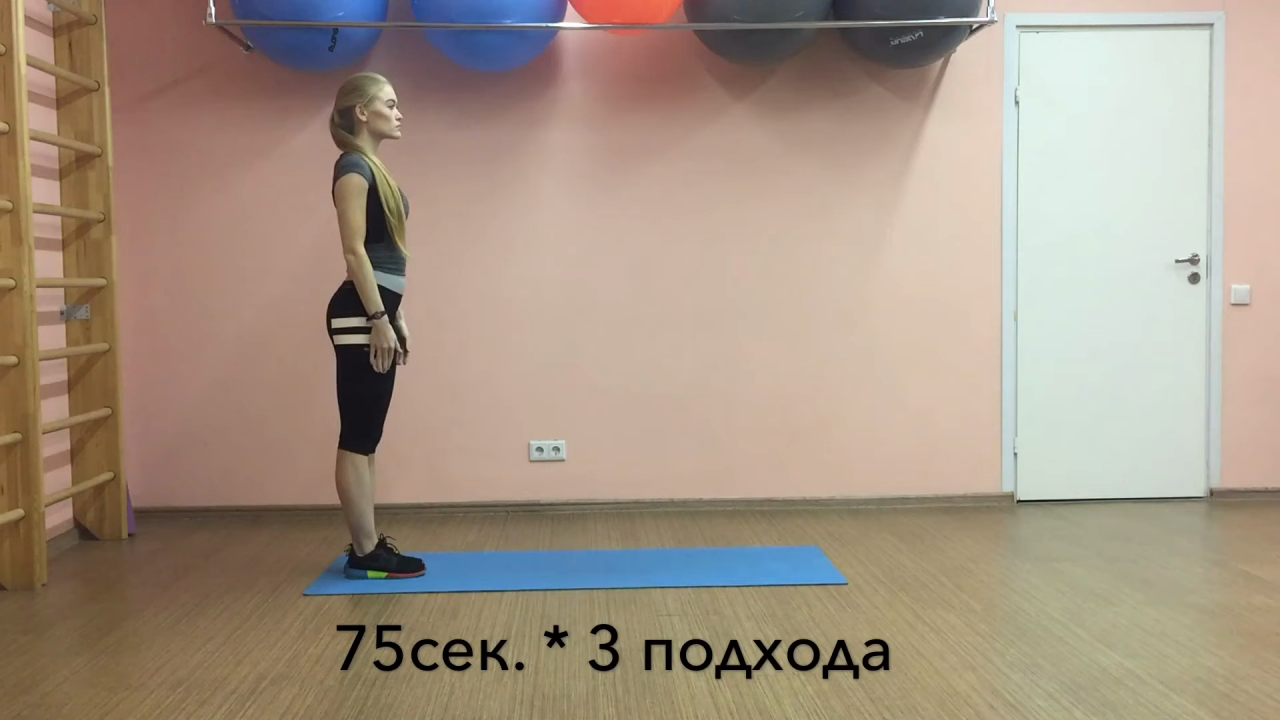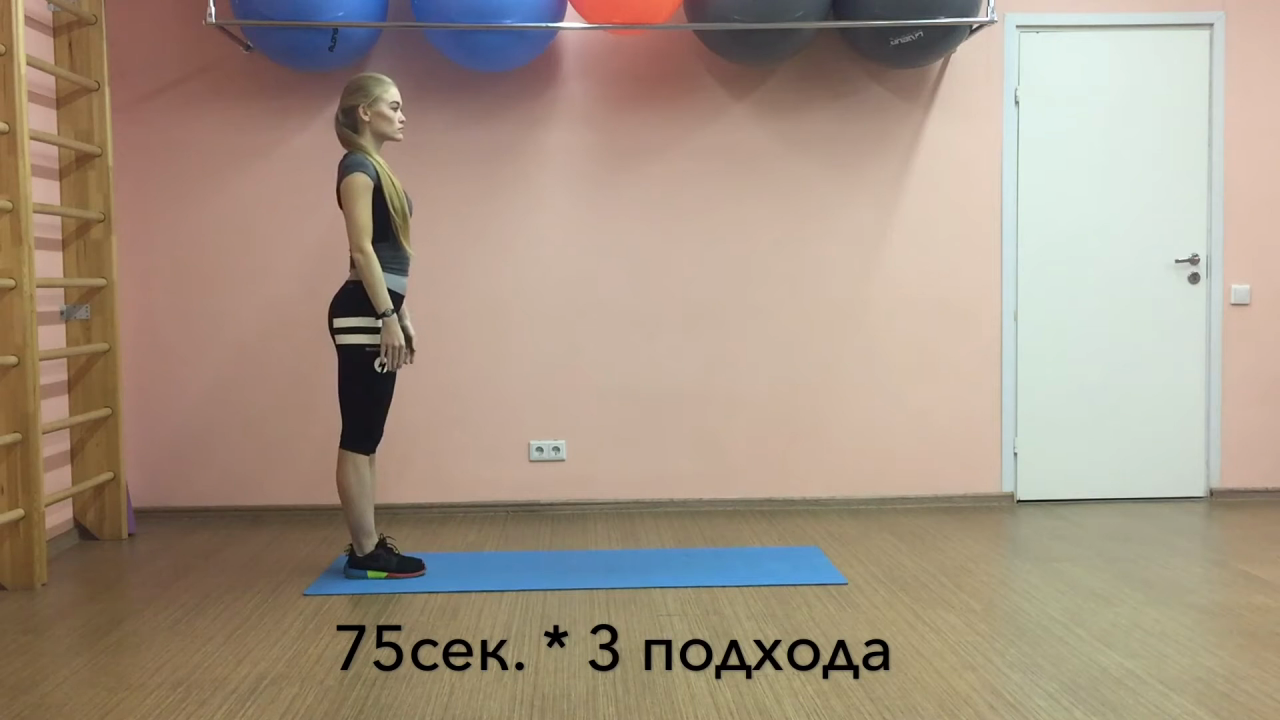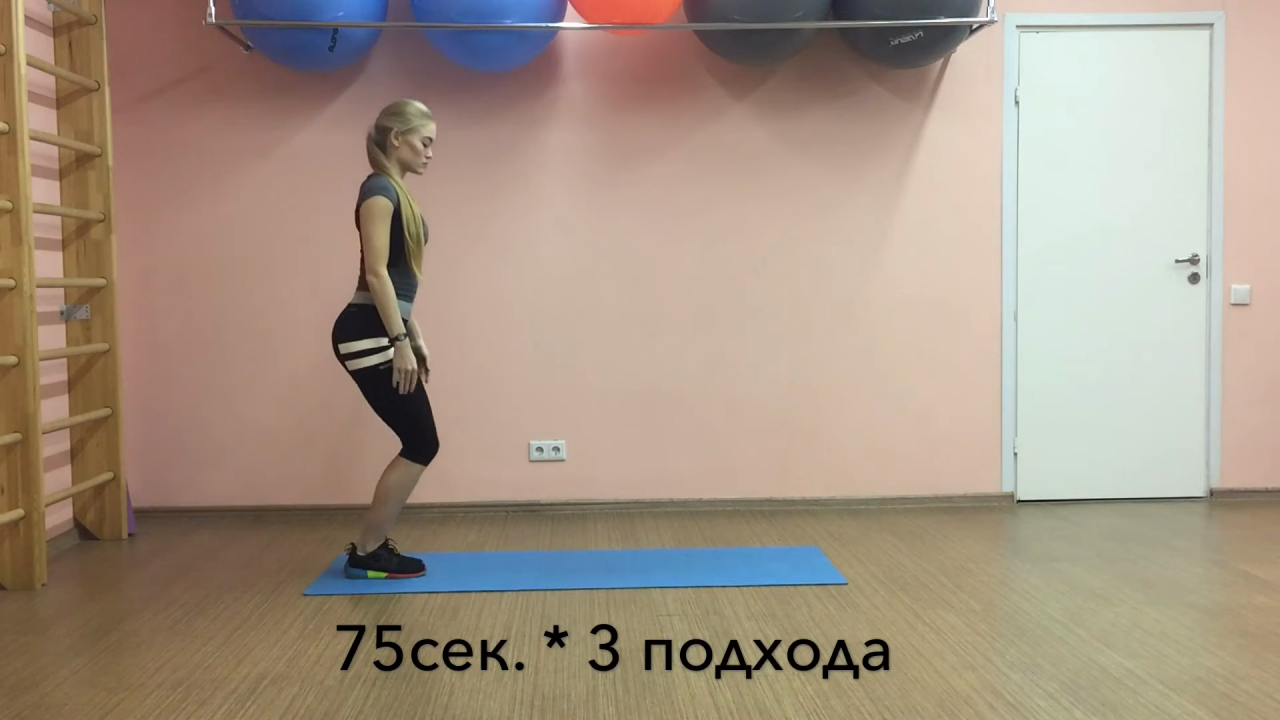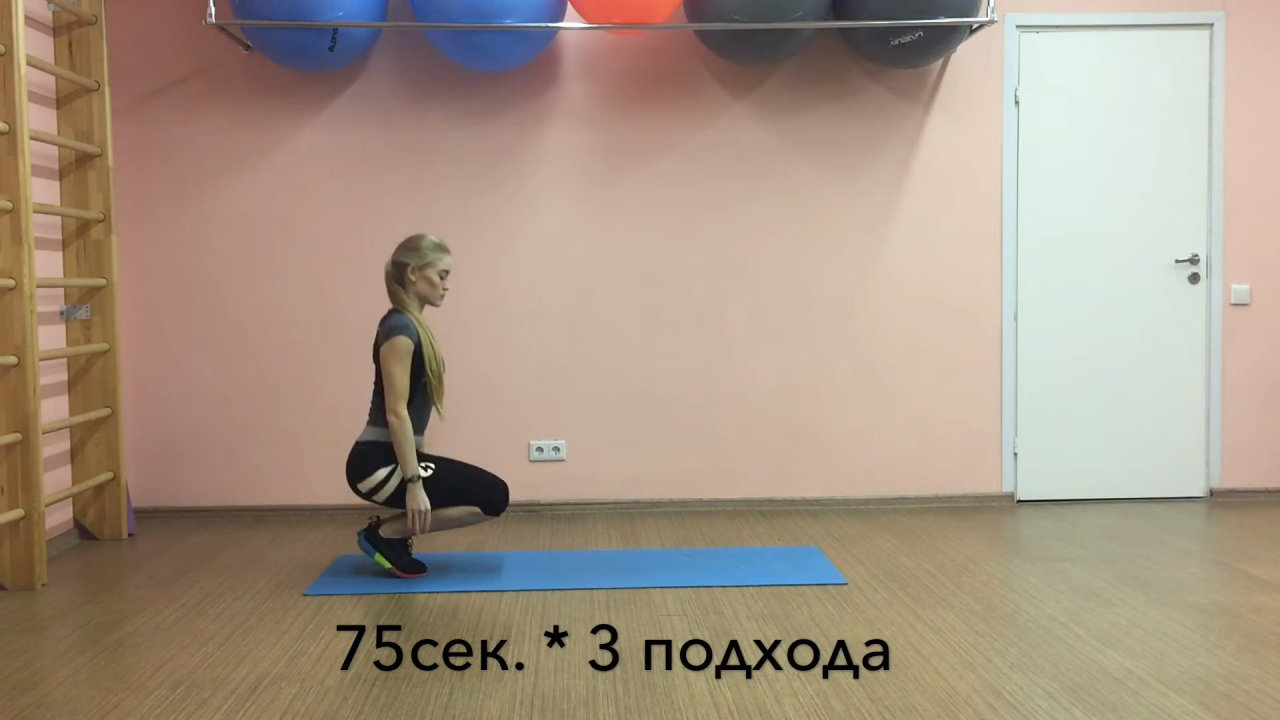
dt=0.5s
person 1, frame 1
left shoulder: (372, 168)
right shoulder: (353, 167)
right elbow: (355, 252)
left wrist: (397, 318)
right wrist: (379, 320)
left hip: (377, 310)
right hip: (361, 314)
left knee: (366, 437)
right knee: (358, 438)
left ankle: (368, 546)
right ankle: (365, 555)
person 1, frame 2
left shoulder: (374, 167)
right shoulder: (357, 167)
right elbow: (363, 250)
left wrist: (402, 316)
right wrist: (388, 317)
left hip: (377, 310)
right hip: (363, 313)
left knee: (367, 437)
right knee: (359, 438)
left ankle: (369, 546)
right ankle: (365, 553)
person 1, frame 3
left shoulder: (395, 192)
right shoulder: (379, 190)
right elbow: (377, 274)
left wrist: (414, 335)
right wrist: (401, 344)
left hip: (378, 333)
right hip: (366, 335)
left knee: (419, 445)
right knee: (422, 444)
left ankle: (372, 547)
right ankle: (366, 554)
person 1, frame 4
left shoulder: (409, 324)
right shoulder: (399, 329)
right elbow: (396, 413)
left wrist: (415, 471)
right wrist: (414, 484)
left hip: (387, 457)
right hip: (378, 463)
left knee: (486, 492)
right knee: (493, 496)
left ankle: (392, 532)
right ankle: (386, 533)
